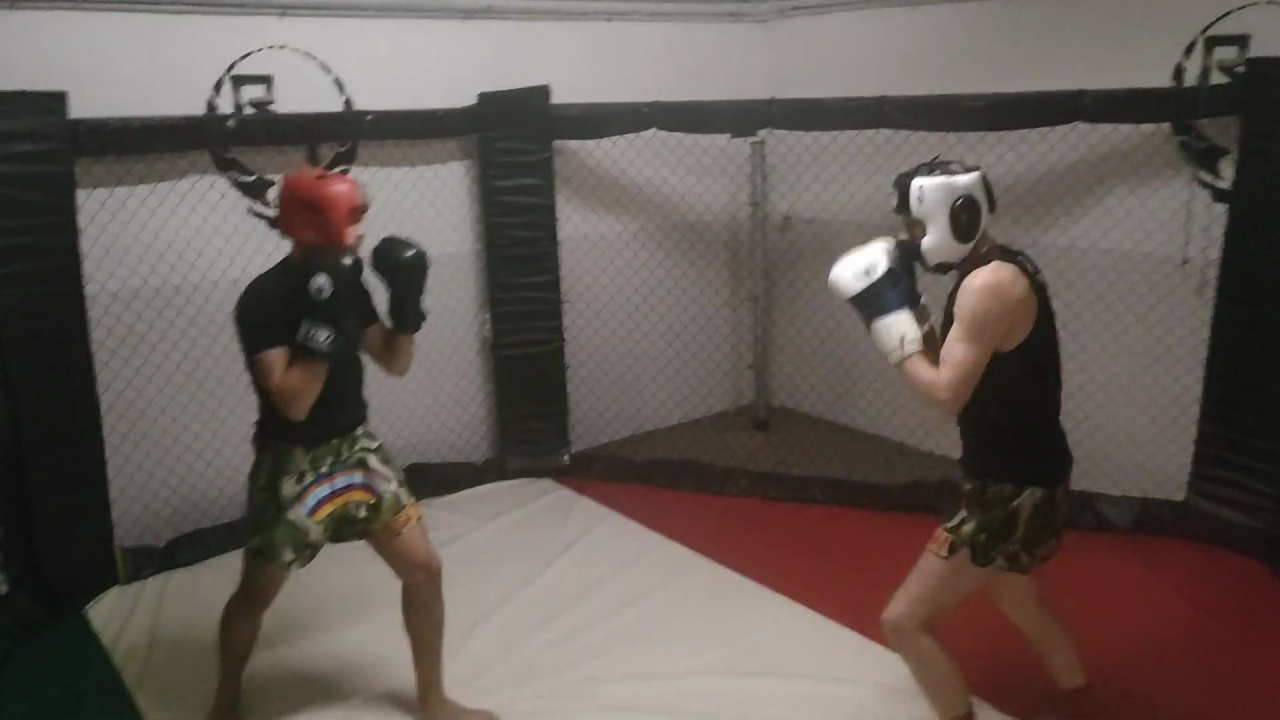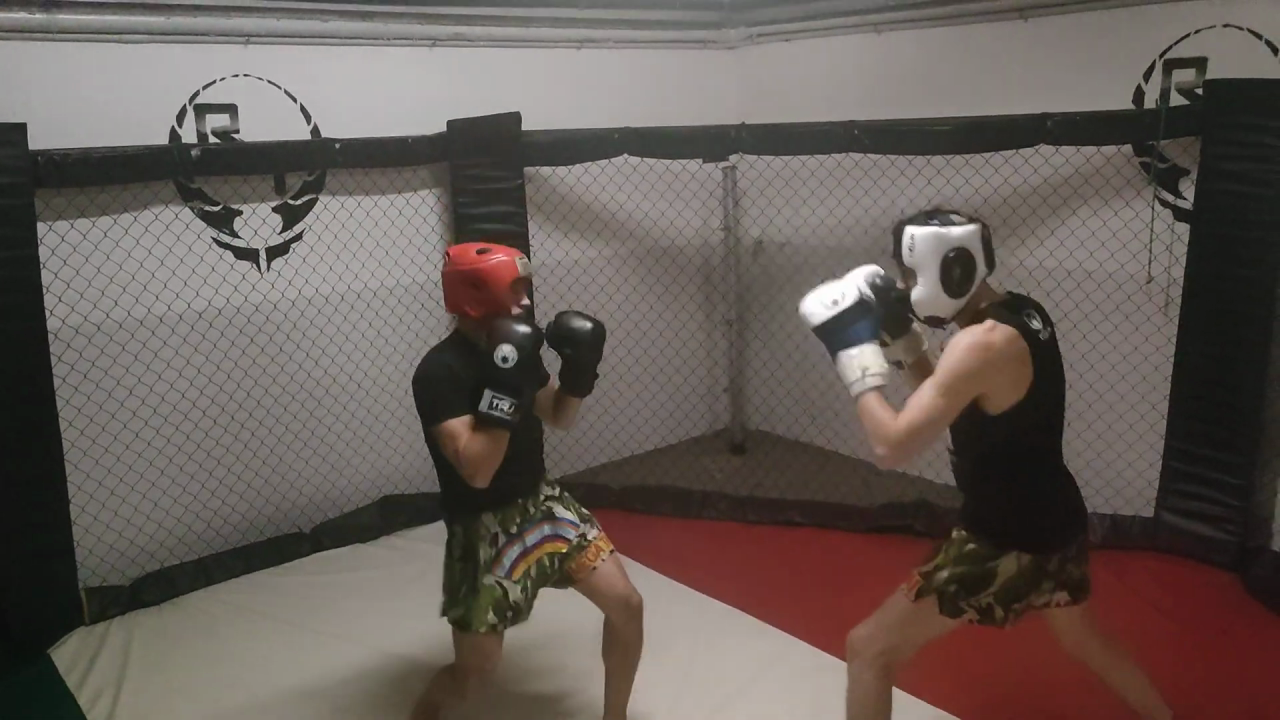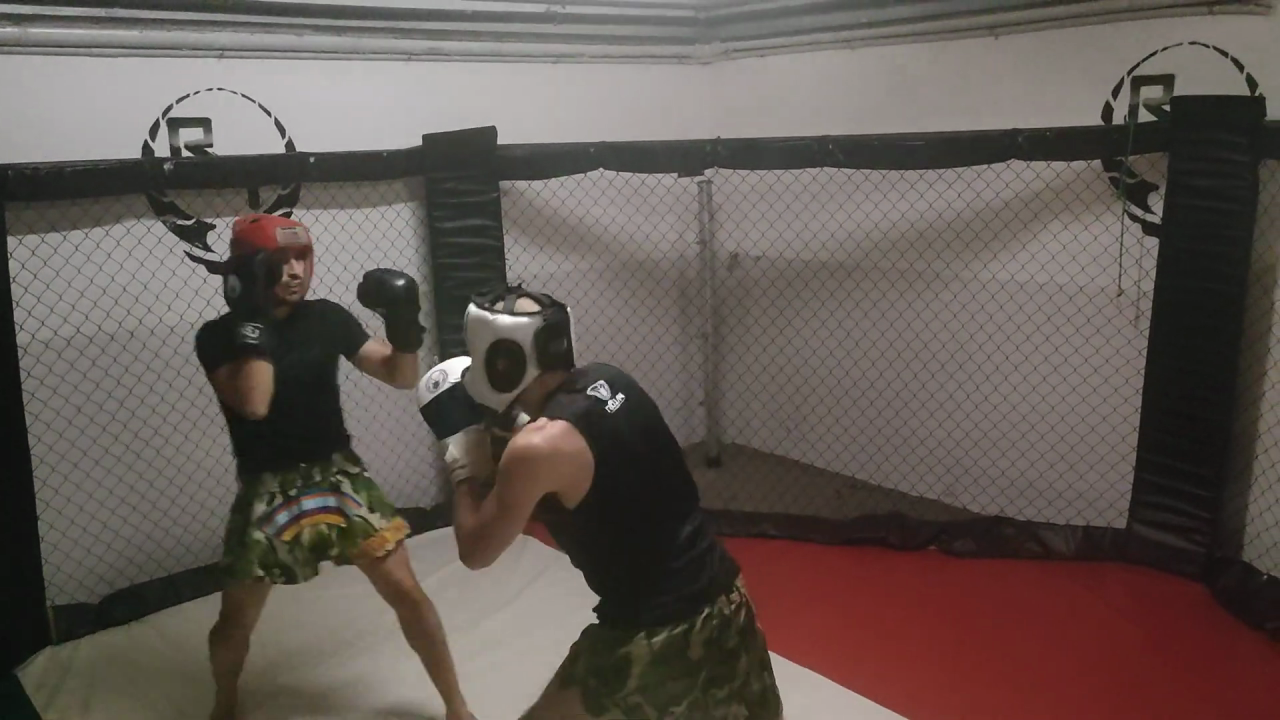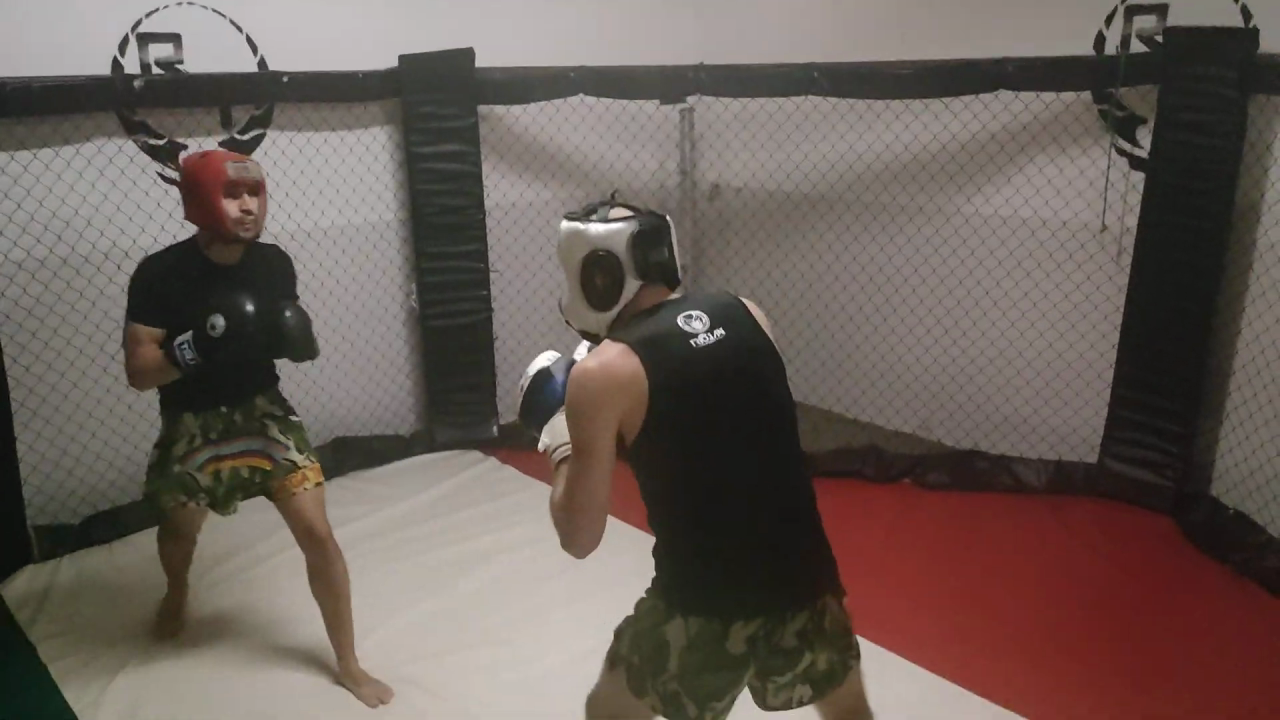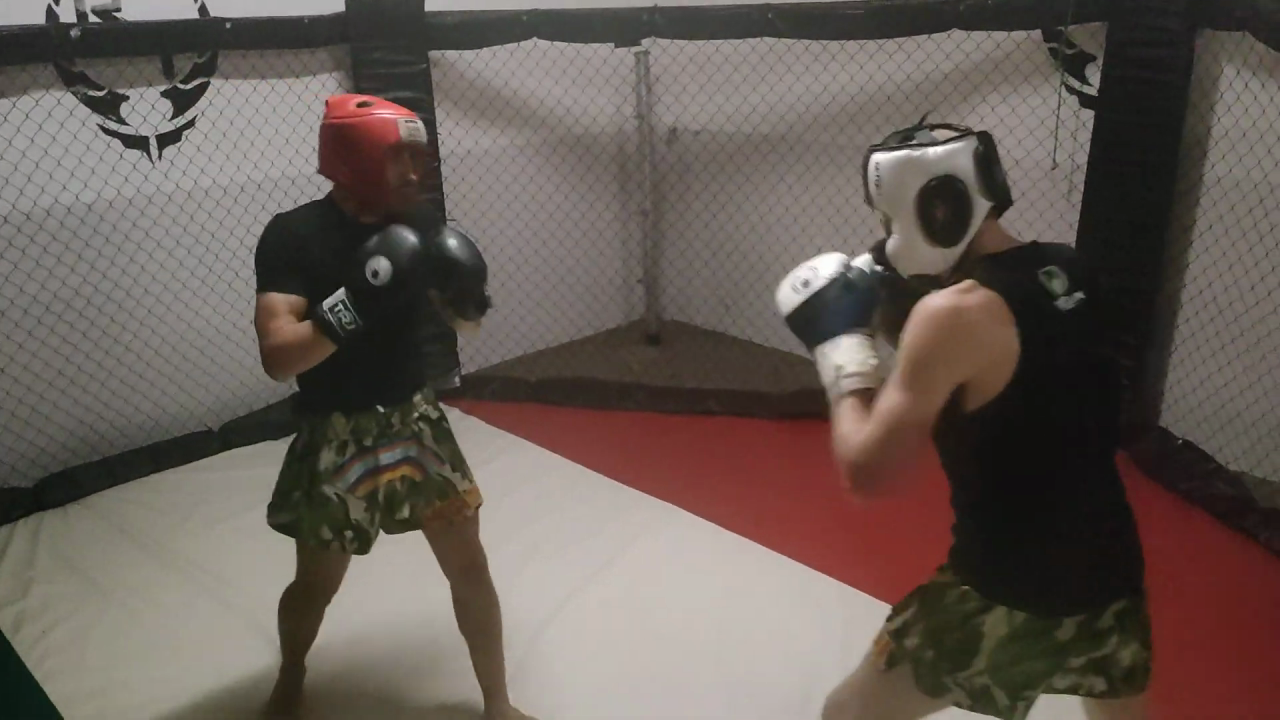
dt=1s
person 1, frame 1
left shoulder: (349, 281)
right shoulder: (263, 300)
left elbow: (396, 365)
right elbow: (294, 404)
left wrist: (407, 303)
right wrist: (322, 320)
left hip: (357, 450)
right hip: (293, 464)
left knee: (424, 566)
right knee: (255, 597)
person 1, frame 2
left shoulder: (517, 343)
right shoulder: (439, 373)
left elbow: (558, 419)
right elbow: (478, 472)
left wrist: (578, 372)
right wrist: (508, 392)
left hip: (542, 503)
right hip: (484, 524)
left knee: (625, 604)
right knee: (475, 674)
person 1, frame 3
left shoulder: (326, 318)
right shoulder: (219, 337)
left elbow: (401, 377)
right elbow: (252, 405)
left wrist: (403, 324)
right wrist: (253, 319)
left hip: (340, 475)
right hip: (269, 490)
left knee: (406, 594)
right knee: (237, 617)
person 1, frame 4
left shoulder: (273, 264)
right shoulder: (160, 273)
left elbow: (288, 332)
right elbow: (140, 374)
left wrist: (299, 336)
right wrist: (200, 341)
left hip: (265, 414)
right hip: (195, 426)
left knee: (318, 536)
right knee: (177, 531)
left ankle: (349, 663)
right ankle: (176, 597)
person 1, frame 5
left shoulder: (414, 225)
right shoulder: (293, 236)
left elbow: (458, 316)
right elbow: (278, 358)
left wrist: (467, 298)
right wrist: (357, 303)
left hip: (416, 419)
right hip: (336, 436)
left knee: (469, 567)
right knee: (317, 584)
person 2, frame 1
left shoulder: (989, 285)
right shoulder: (991, 272)
left elbow: (943, 397)
right elbow: (970, 371)
left wrist: (888, 319)
right wrist: (903, 304)
left hip: (1013, 483)
right hip: (1023, 475)
left knee: (904, 622)
right knee: (1018, 603)
person 2, frame 2
left shoulder: (984, 344)
right shoulder: (1024, 313)
left elbow: (891, 447)
right elbow: (949, 392)
left wrist: (855, 349)
right wrist: (897, 332)
left hip: (1001, 544)
right hip: (1057, 526)
left knee: (871, 649)
right knee: (1086, 640)
person 2, frame 3
left shoulder: (537, 446)
right shoulder: (616, 381)
left elbow: (477, 552)
left wrist: (458, 441)
left hip: (651, 637)
right hip: (723, 603)
person 2, frame 4
left shoulder: (603, 373)
right shoulder: (745, 314)
left elbow: (580, 538)
left wrist: (562, 436)
left hip: (702, 606)
right hip: (804, 582)
person 2, frame 5
left shoulder: (953, 314)
right shoulder: (1073, 273)
left elbow: (869, 473)
left wrist: (841, 345)
left hip: (1008, 596)
right hip: (1111, 577)
